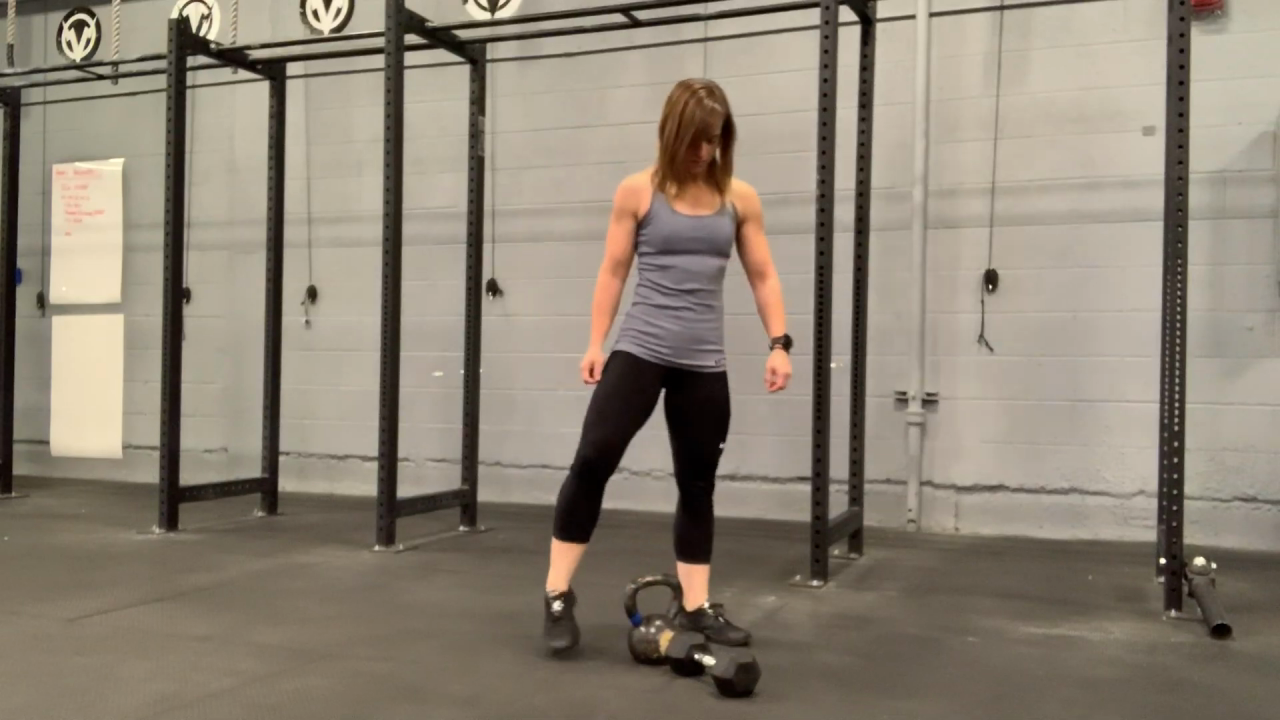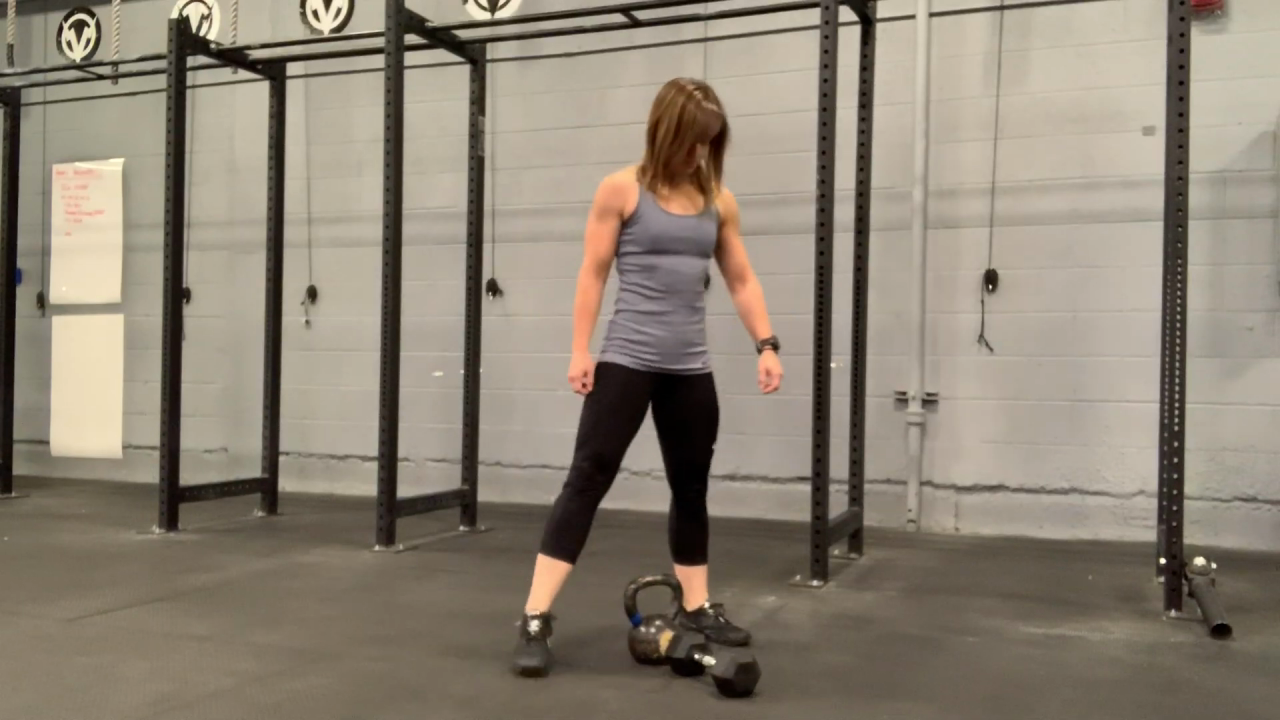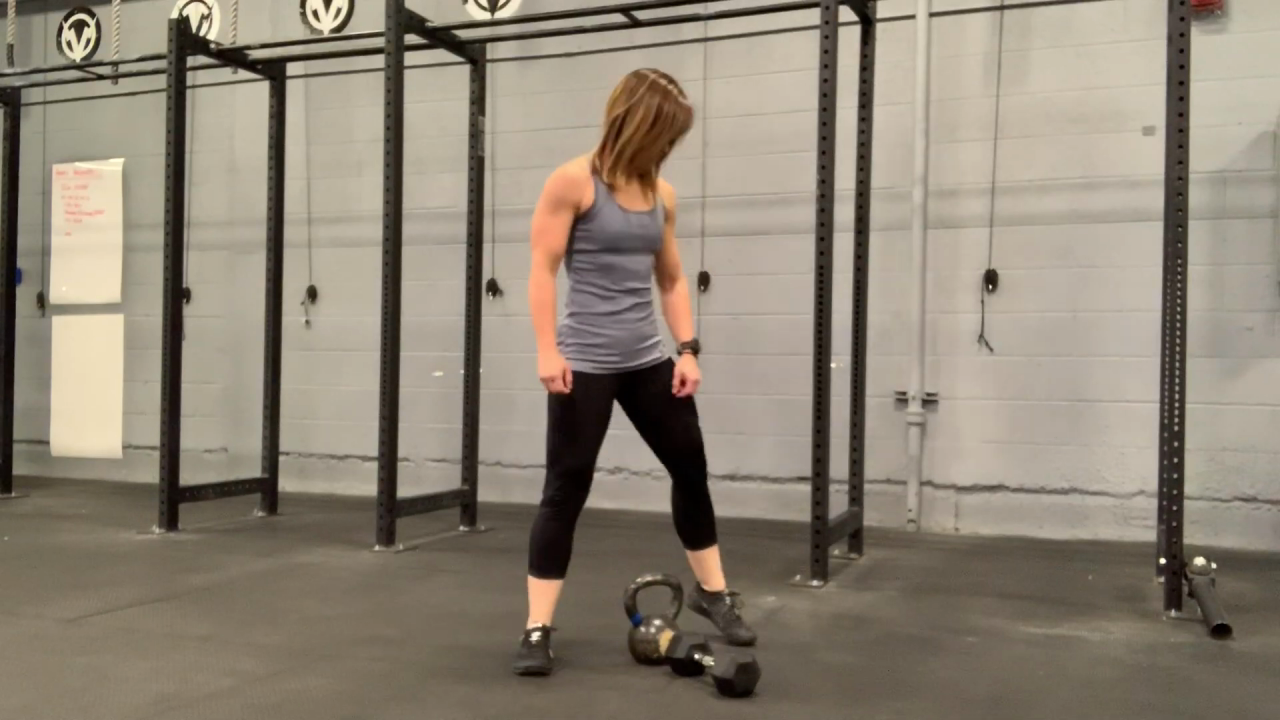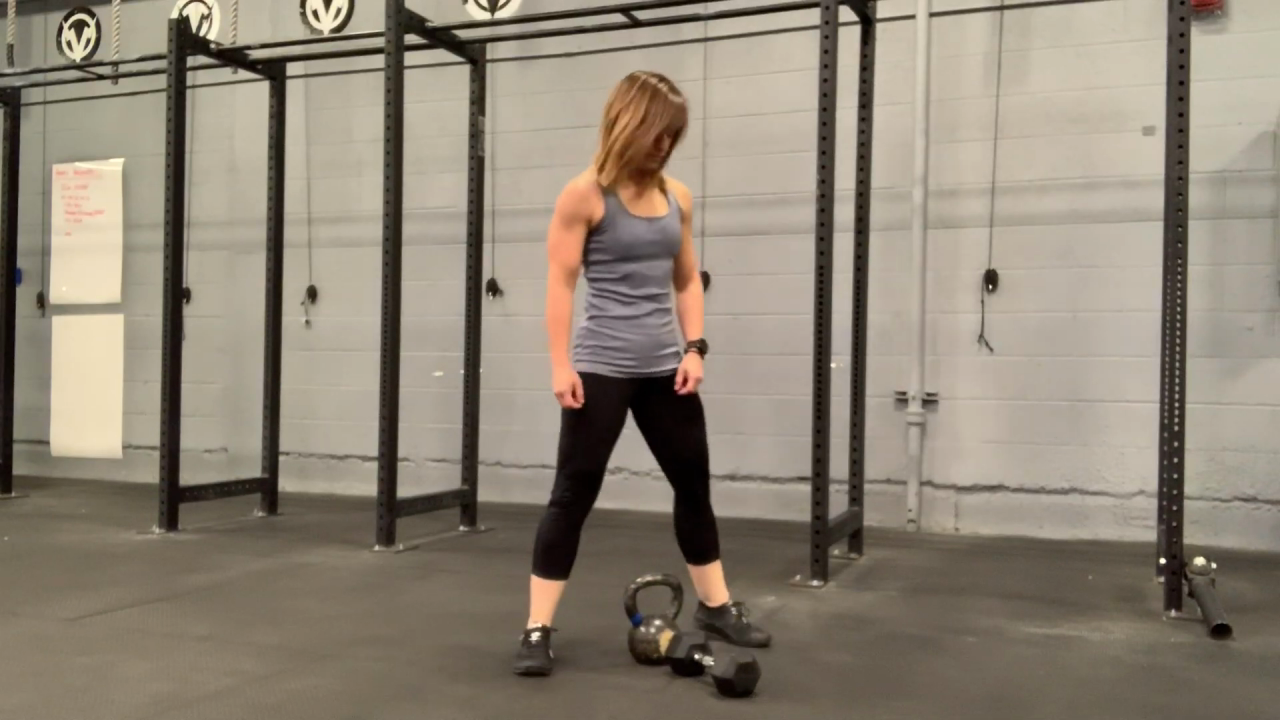
dt=0.3s
person 1, frame 1
left shoulder: (740, 198)
right shoulder: (638, 191)
left elbow: (763, 276)
right elbow: (613, 271)
left wrist: (779, 343)
right wrist: (594, 343)
left hip: (705, 362)
right hip: (639, 349)
left knee: (698, 483)
right knee: (593, 460)
left ankle: (696, 606)
right ankle: (558, 595)
person 1, frame 2
left shoulder: (719, 200)
right shoulder: (621, 189)
left elbow: (741, 280)
right elbow: (593, 272)
left wrist: (767, 346)
right wrist: (580, 349)
left hip: (690, 365)
right hip: (626, 358)
left knee: (692, 486)
right knee: (588, 476)
left ankle: (696, 607)
right ankle: (535, 618)
person 1, frame 3
left shoulder: (661, 195)
right shoulder: (573, 182)
right elbow: (543, 270)
left wrist: (688, 348)
right wrist: (547, 350)
left hip: (648, 359)
right hip: (585, 362)
left knee: (691, 467)
right knee: (566, 491)
left ankle: (712, 590)
right ankle: (537, 629)
person 1, frame 4
left shoulder: (677, 196)
right shoulder: (585, 194)
right elbow: (561, 283)
left wrist: (695, 348)
right wrist: (561, 364)
left hip: (662, 365)
right hip: (603, 368)
left knee: (694, 483)
right knee: (574, 493)
left ankle: (716, 606)
right ankle: (537, 628)
